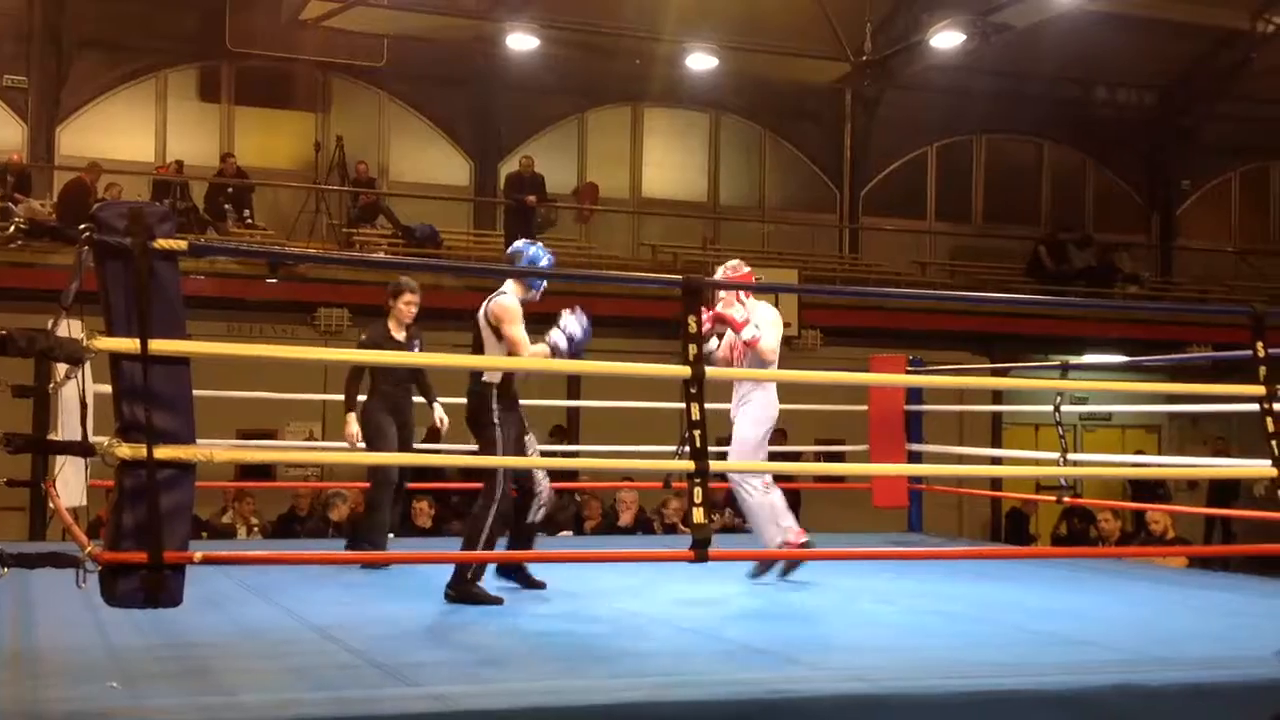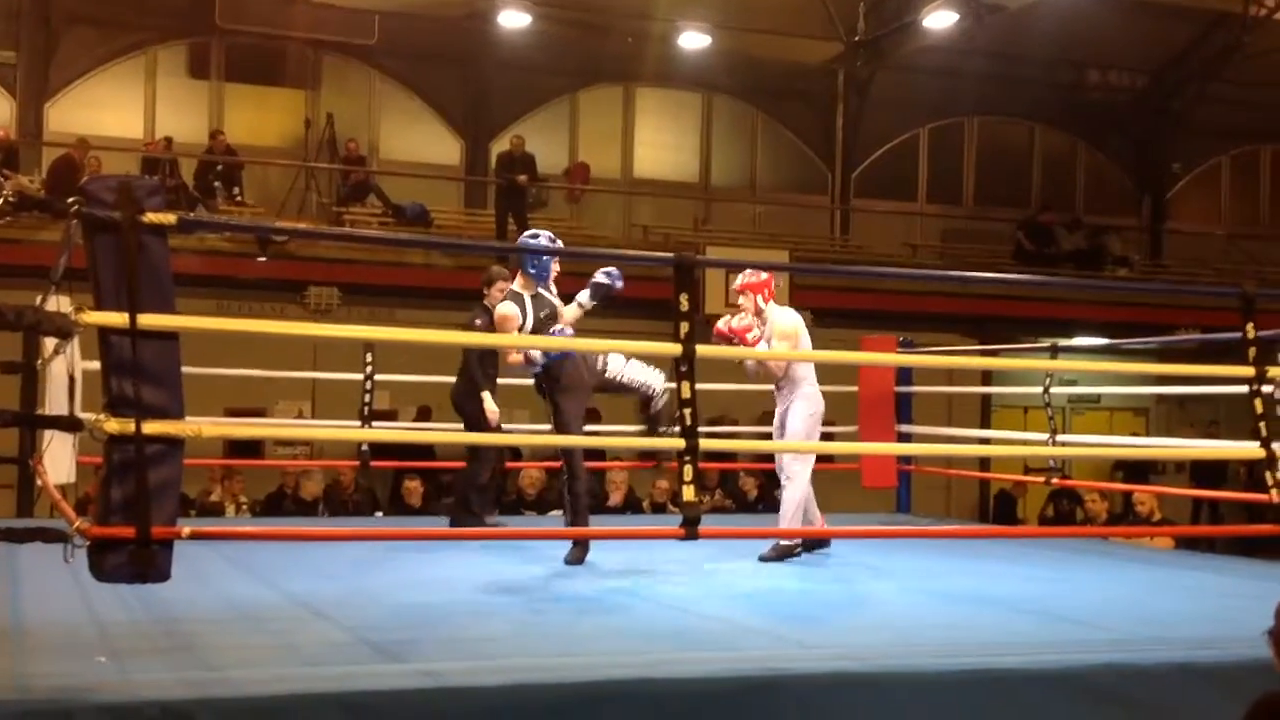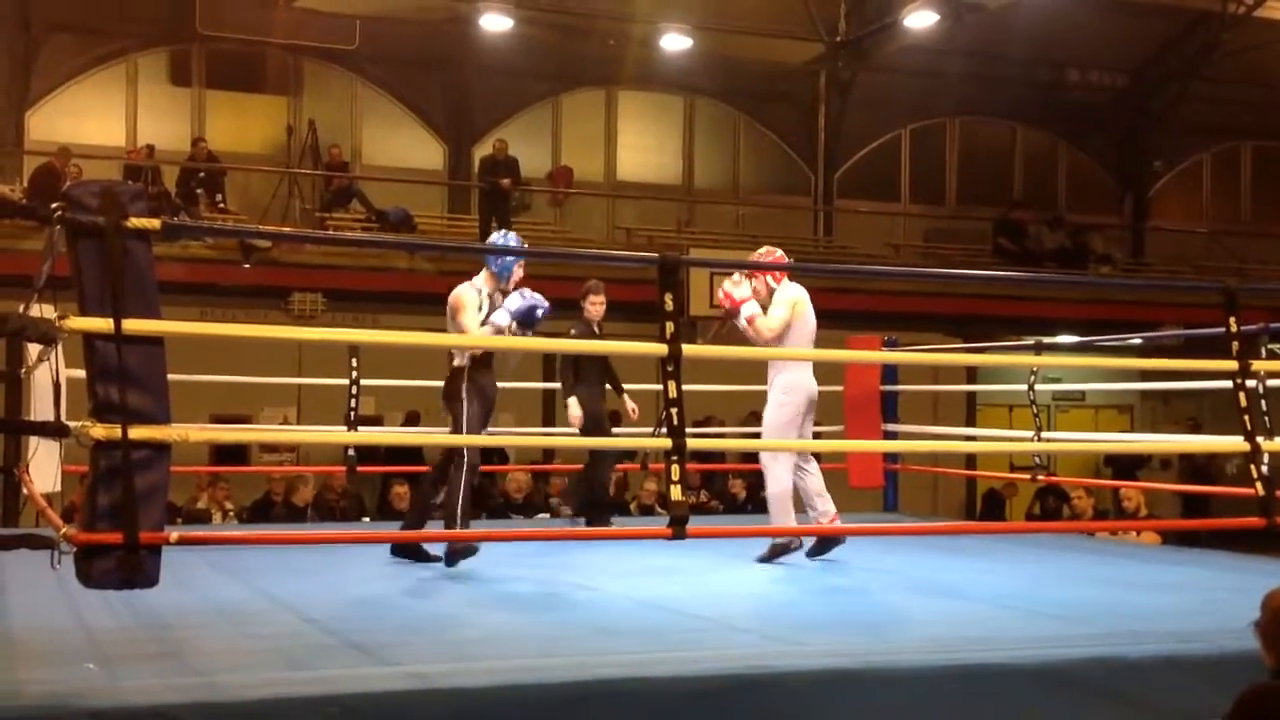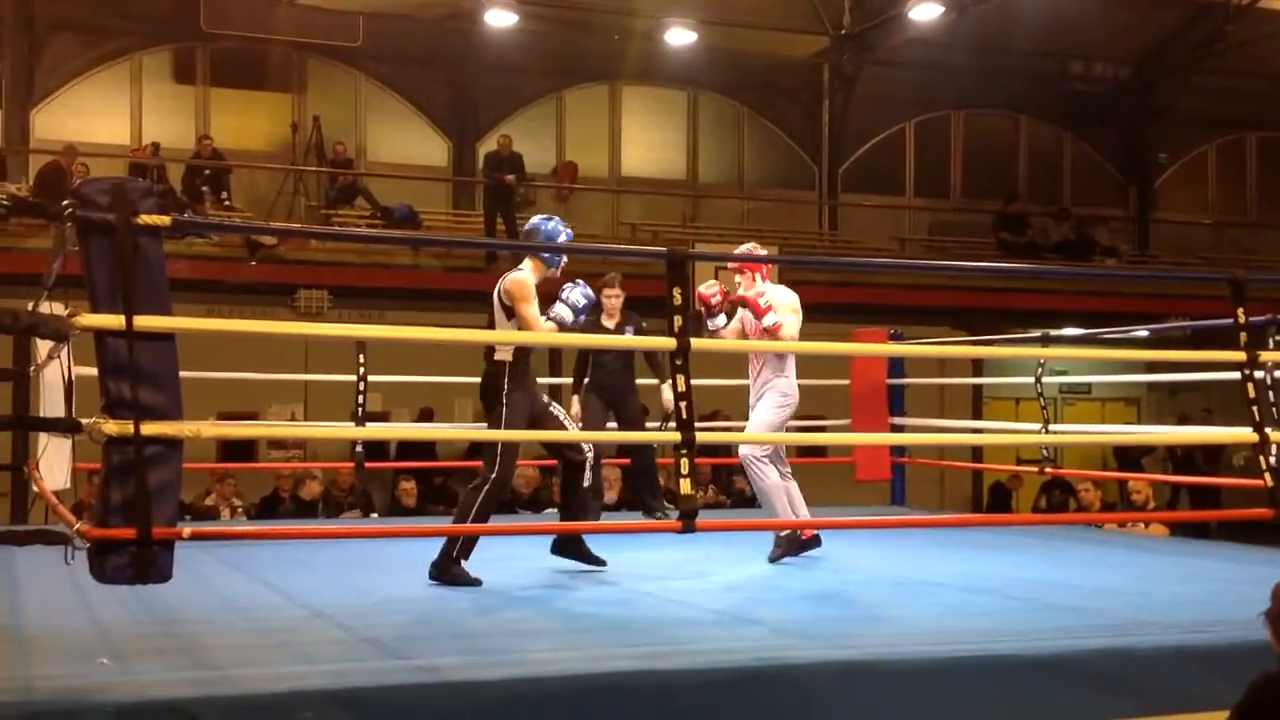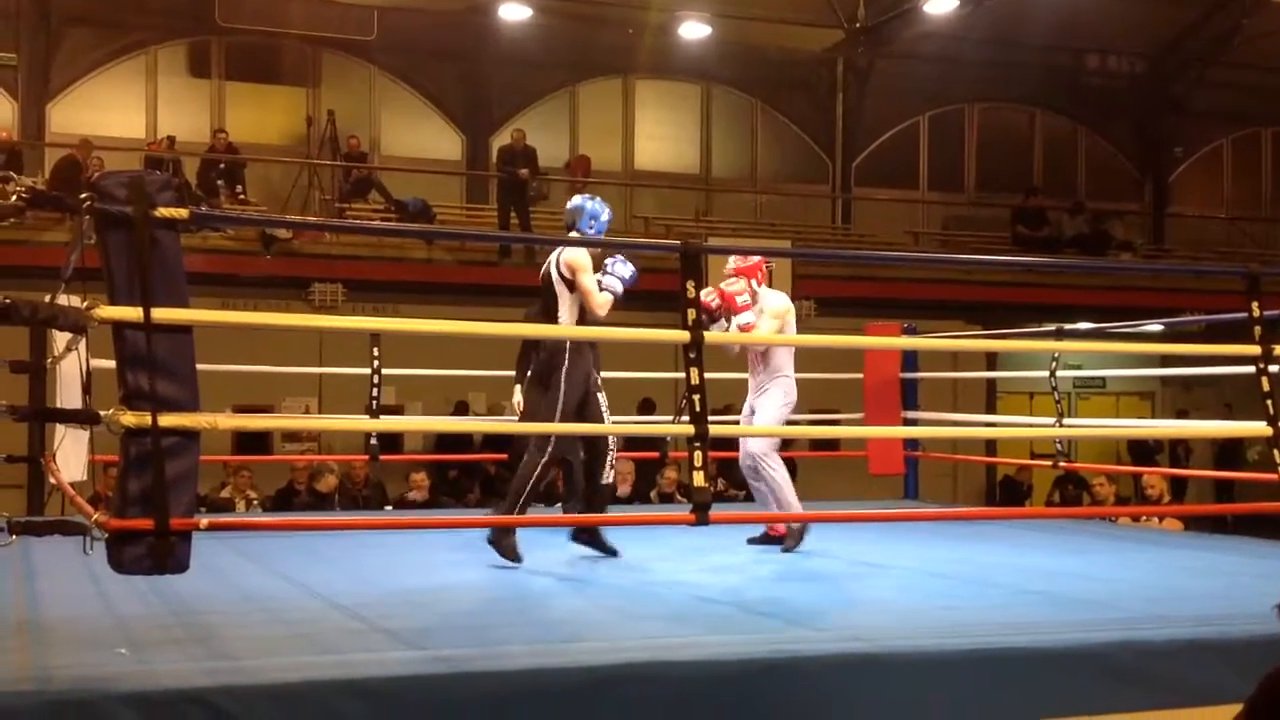
dt=1s
person 1, frame 1
left shoulder: (509, 305)
right shoulder: (501, 304)
left elbow: (523, 358)
right elbow: (527, 356)
left wrist: (562, 337)
right wrist: (563, 337)
left hip: (505, 403)
right hip: (491, 405)
left knee: (535, 486)
right knee: (496, 492)
left ankle: (512, 563)
right ankle: (463, 581)
person 1, frame 2
left shoulder: (545, 289)
right shoulder: (508, 310)
right elbow: (511, 360)
left wrist: (592, 294)
right wrist: (536, 354)
left hip: (586, 364)
right hip: (557, 382)
left knee: (652, 381)
right knee: (573, 460)
right ankle: (580, 539)
person 1, frame 3
left shoulder: (497, 297)
right shoulder: (466, 293)
left wrist: (524, 321)
right wrist: (506, 314)
left hip: (485, 385)
right hip: (465, 383)
left knee: (452, 461)
right knee: (467, 458)
left ankle: (407, 539)
right ankle: (455, 539)
person 1, frame 4
left shoulder: (529, 285)
right shoulder: (518, 282)
right elbow: (537, 335)
left wrist: (567, 309)
right wrist: (569, 309)
left hip: (524, 384)
right hip: (505, 385)
left knee: (579, 451)
right knee: (497, 474)
left ankle: (569, 539)
right ankle: (448, 561)
person 1, frame 5
left shoulder: (559, 258)
right shoulder: (577, 256)
right elbow: (598, 309)
left wrist: (602, 278)
right wrist: (616, 280)
left hip: (577, 359)
right hip: (565, 359)
left knee: (602, 444)
right knee: (550, 444)
left ankle: (588, 527)
right ankle: (504, 527)
person 2, frame 1
left shoulder: (764, 313)
right shoulder: (731, 322)
left elbow: (769, 354)
right elbow: (720, 362)
left wrist: (741, 323)
right wrist: (708, 334)
left hip: (759, 402)
right hip: (744, 404)
left knee: (742, 475)
right knee: (756, 479)
left ankle: (771, 546)
right ankle: (793, 537)
person 2, frame 2
left shoulder: (783, 319)
right shoulder: (763, 323)
left elbow: (779, 369)
right elbow: (754, 370)
left wrist: (753, 340)
right wrist: (734, 342)
left hip: (804, 398)
right hip: (786, 402)
left knee: (794, 467)
right knee: (787, 468)
left ankle: (788, 540)
right ankle: (817, 532)
person 2, frame 3
left shoulder: (789, 293)
right shoulder: (789, 298)
left elbow: (767, 334)
right elbow: (759, 338)
left wrist: (745, 303)
right wrist: (737, 307)
left hip: (790, 385)
right hip: (801, 386)
left knee: (774, 458)
right knee: (801, 458)
left ankle: (786, 535)
right ankle: (828, 524)
person 2, frame 4
left shoulder: (783, 297)
right shoulder: (747, 304)
left elbow: (787, 340)
right elbow: (728, 340)
left wrist: (761, 308)
right wrist: (713, 310)
left hip: (780, 389)
right hip: (760, 392)
left knee: (751, 452)
right knee: (775, 465)
left ankle: (787, 526)
right ankle: (805, 531)
person 2, frame 5
left shoulder: (776, 301)
right shoulder: (747, 304)
left elbow: (760, 343)
left wrist: (738, 305)
right wrist: (715, 316)
left hip: (778, 388)
right hip: (757, 391)
left knee: (758, 449)
right knee: (750, 460)
left ankle: (795, 520)
right ankle: (778, 528)
person 3, frame 1
left shoulder: (414, 337)
right shoulder: (373, 335)
right elbow: (354, 378)
left wrist: (435, 404)
right wrist: (351, 418)
left hip: (404, 414)
right hip: (378, 412)
left knee: (395, 480)
right knee: (386, 477)
left ankle: (360, 541)
right ankle: (371, 548)
person 3, frame 2
left shoulder: (491, 319)
right shoulder: (480, 320)
right elbow: (471, 363)
right wrist: (486, 397)
left hip: (476, 394)
right hip: (473, 394)
left knee: (492, 454)
right knee: (483, 458)
left ankle: (478, 514)
right ankle: (463, 521)
person 3, frame 3
left shoulder: (597, 330)
right shoulder: (578, 331)
right elbow: (565, 370)
left wrist: (624, 397)
right wrist: (571, 401)
left hip: (597, 400)
right hip: (586, 401)
left knee: (602, 458)
right knee: (603, 458)
right ankle: (598, 517)
person 3, frame 4
left shoulder: (634, 323)
right shoulder: (590, 326)
left elbow: (651, 356)
right elbow: (581, 364)
left wrist: (666, 385)
right wrist: (575, 398)
left hip: (626, 393)
right hip: (595, 394)
left knee: (641, 450)
left ankle: (653, 506)
person 3, frame 5
right shoulder: (535, 313)
right elbow: (525, 353)
right wrist: (517, 387)
right hip: (538, 385)
left knee: (570, 447)
right knee: (521, 444)
